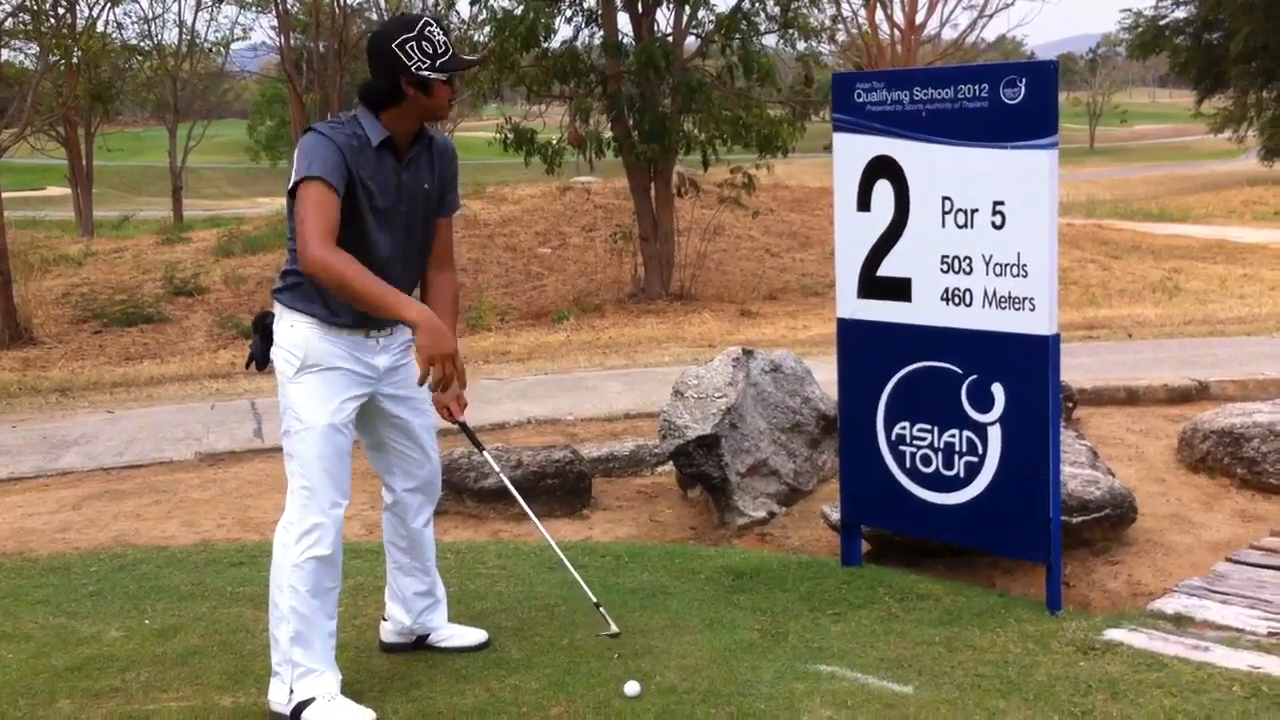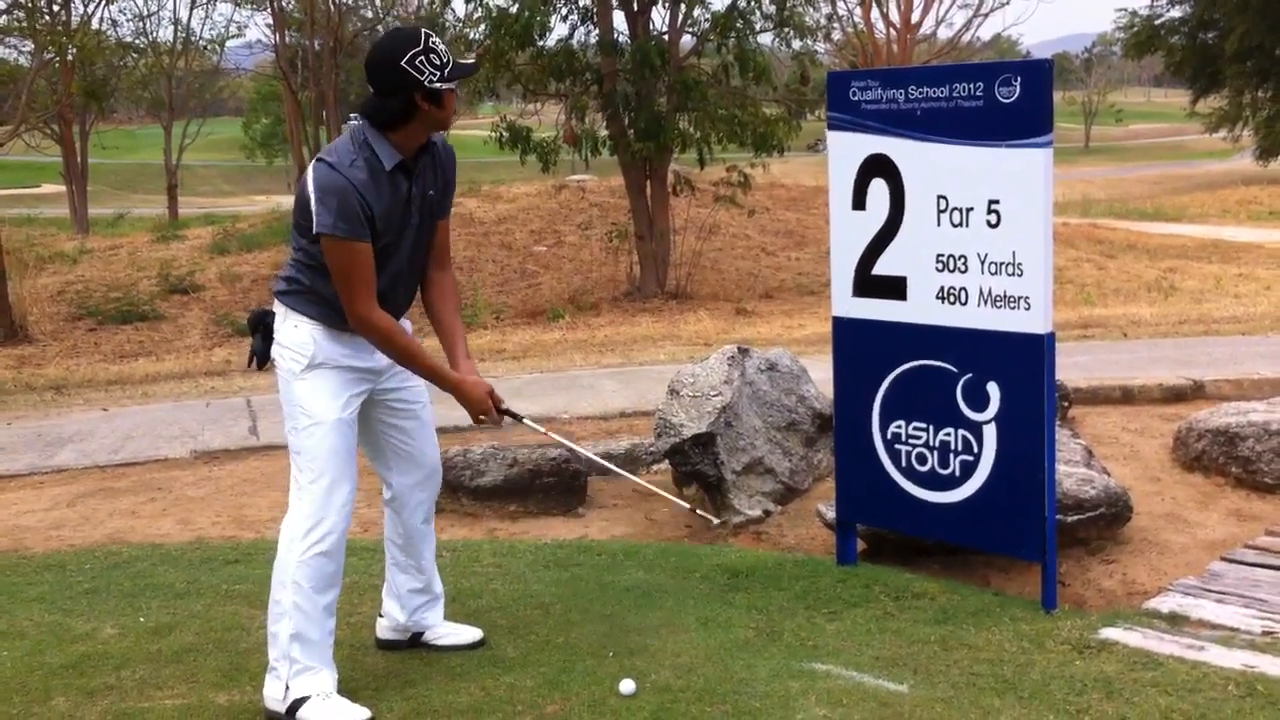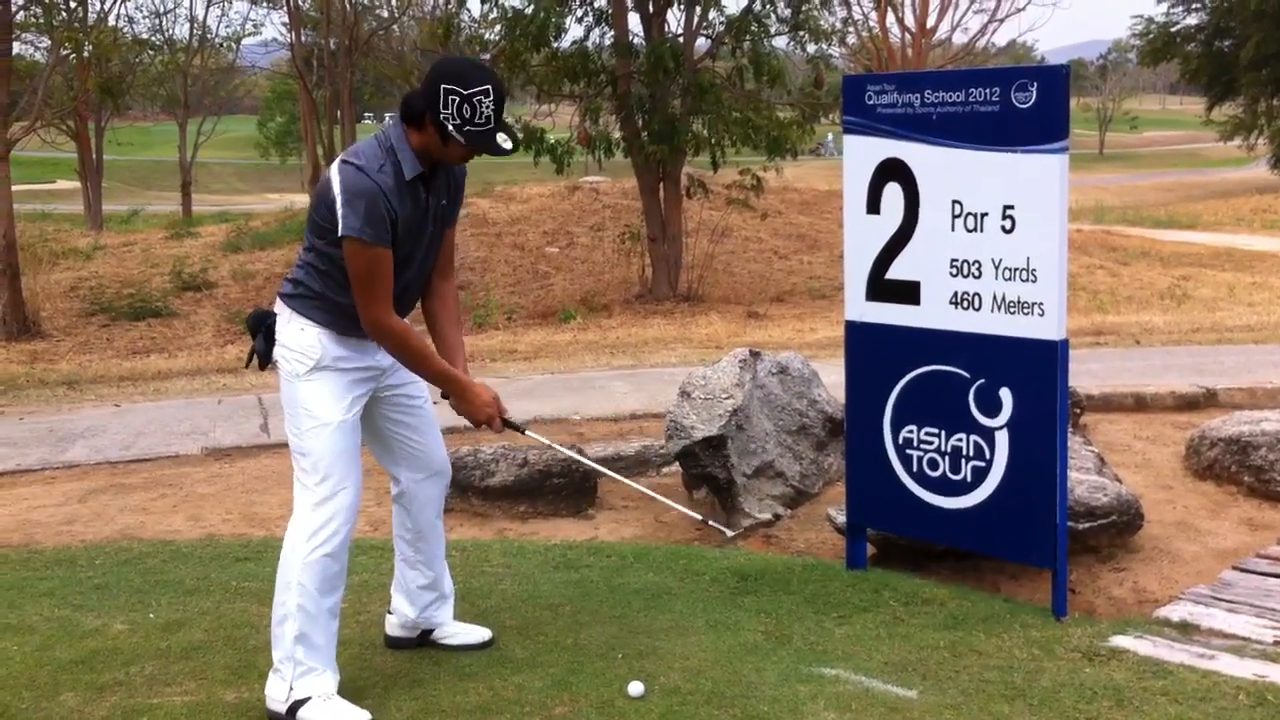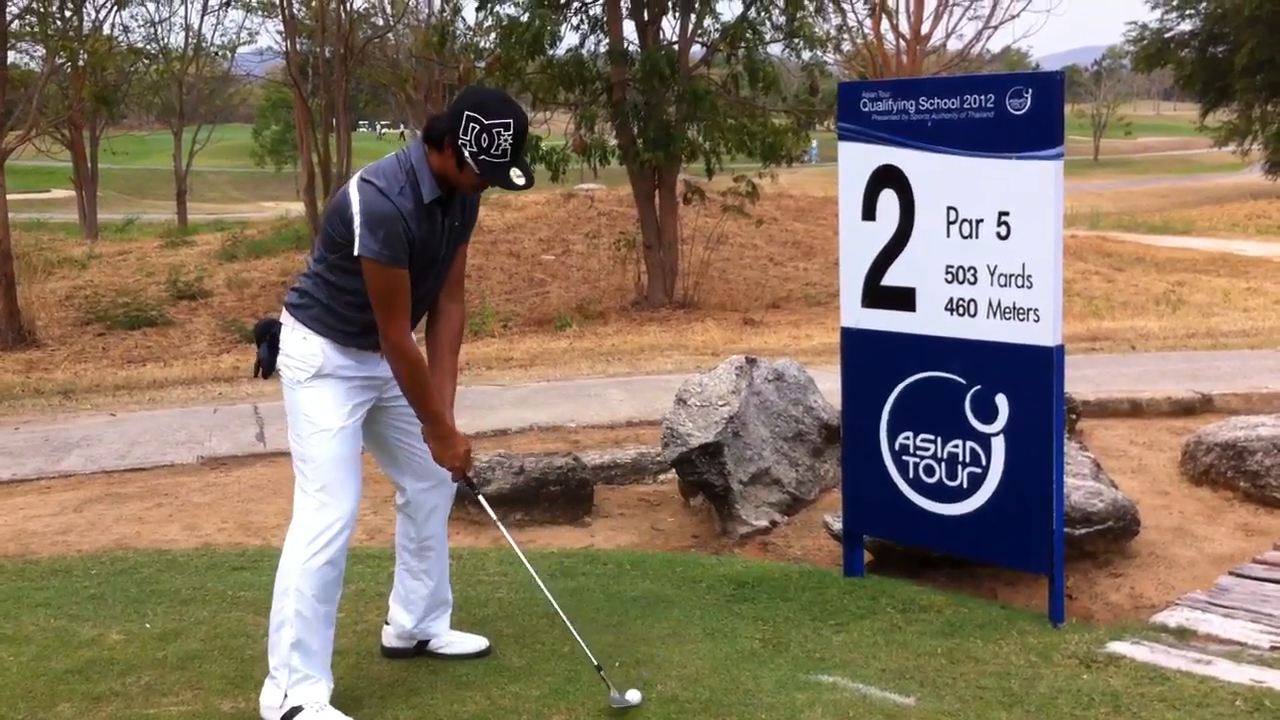
dt=0.5s
person 1, frame 1
left shoulder: (439, 155)
right shoulder: (328, 146)
left elbow: (440, 267)
right elbow: (317, 254)
left wrist: (442, 361)
right wrist: (417, 317)
left hip: (387, 337)
right hip: (320, 342)
left knee: (417, 482)
right knee: (318, 509)
left ankle: (414, 619)
person 1, frame 2
left shoulder: (438, 159)
right shoulder: (339, 177)
left elbow: (436, 269)
right elbow: (361, 311)
left wrist: (462, 362)
right wrist: (452, 386)
left hip: (385, 336)
right hip: (319, 342)
left knee: (417, 476)
right knee: (323, 506)
left ankle: (409, 617)
person 1, frame 3
left shoulder: (447, 171)
right shoulder: (362, 180)
left elbow: (440, 279)
right elbow: (377, 316)
left wrist: (461, 372)
right wrist: (460, 388)
left hip: (384, 342)
right hip: (322, 345)
left knee: (426, 473)
right knee: (329, 506)
left ankle: (420, 614)
person 1, frame 4
left shoulder: (462, 191)
right shoulder: (380, 200)
left elbow: (448, 300)
right elbow: (396, 337)
left wrist: (445, 412)
right wrist: (440, 430)
left hip: (384, 355)
right hip: (323, 356)
left knee: (430, 481)
right knee: (328, 512)
left ankle: (416, 624)
